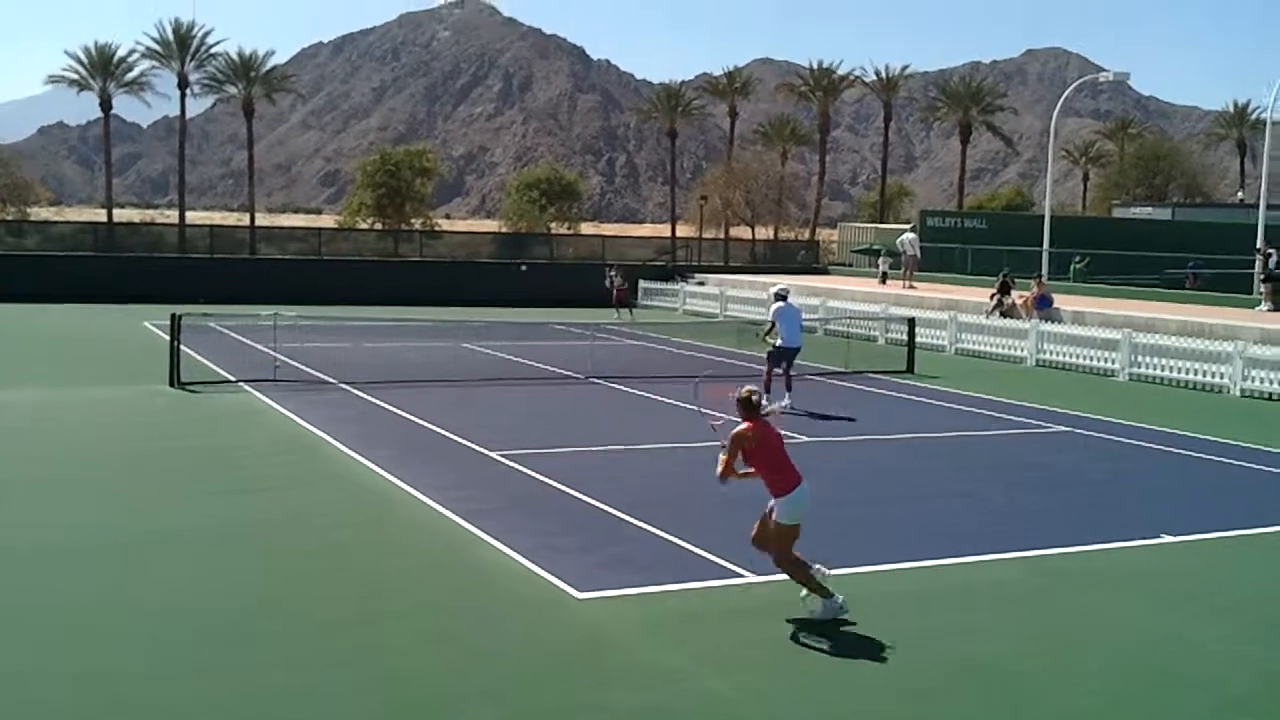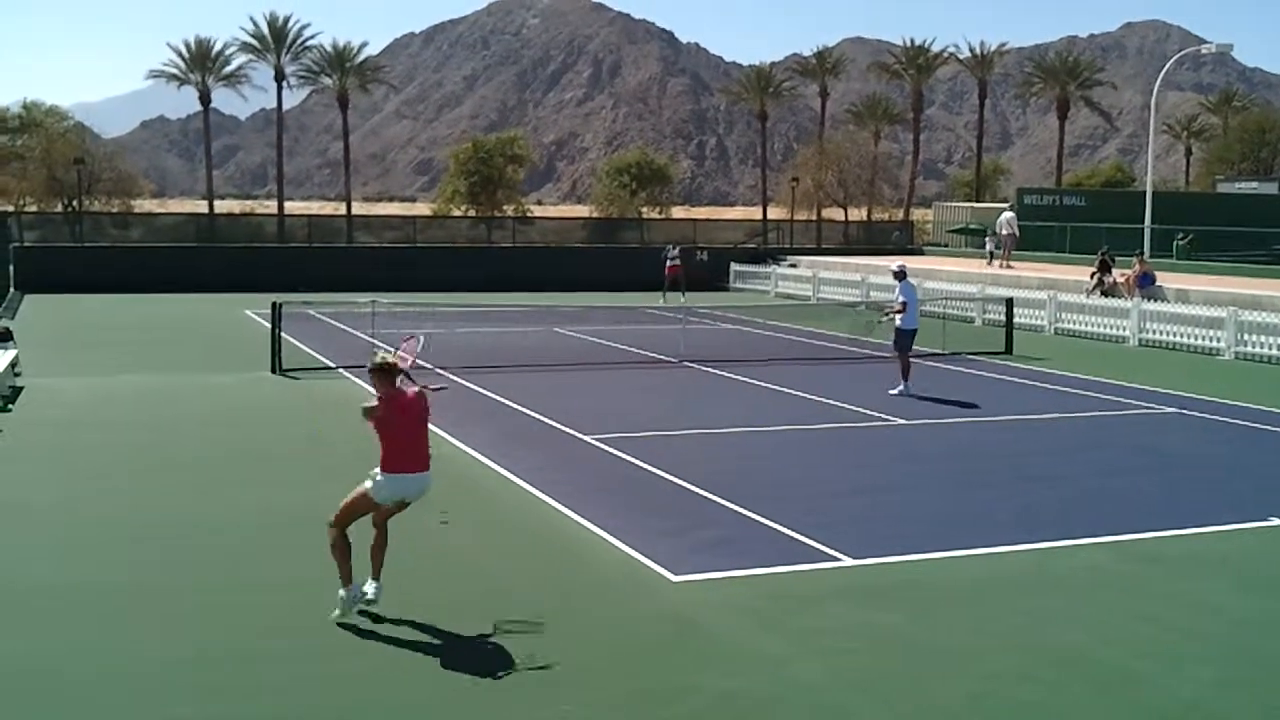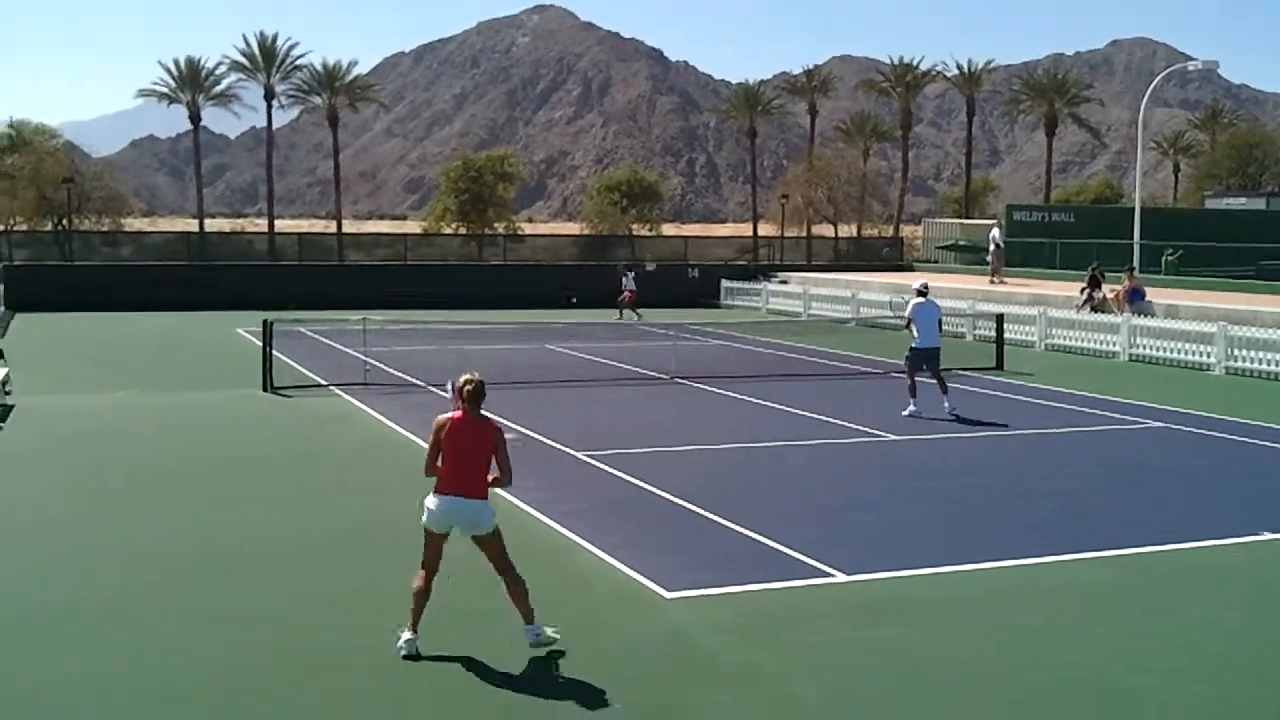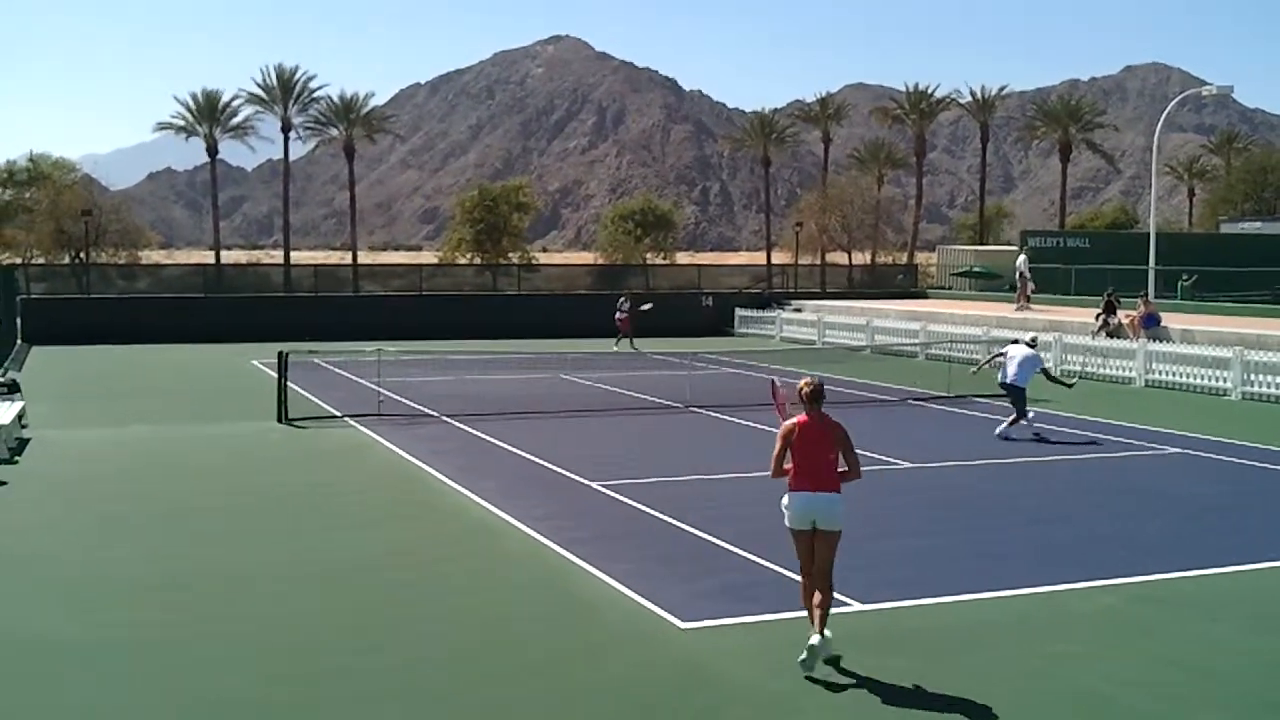
dt=1s
person 1, frame 1
left shoulder: (739, 434)
right shoulder: (769, 427)
left elbow: (724, 476)
left wrist: (723, 459)
right wrist: (739, 472)
left hip: (788, 500)
right hip: (797, 490)
left knee: (783, 560)
right knee: (759, 540)
left ankle: (831, 602)
right ankle: (811, 571)
person 1, frame 2
left shoulder: (375, 407)
right shoulder: (419, 396)
left hip: (392, 480)
right hip: (421, 478)
left knee: (337, 525)
right knee: (379, 521)
left ankle: (348, 590)
right ankle: (374, 585)
person 1, frame 3
left shoulder: (443, 423)
right shoulder: (494, 430)
left elbow: (430, 470)
right elbow: (506, 478)
left hip: (442, 504)
right hip: (477, 508)
left knee: (428, 570)
right knee: (506, 570)
left ankle: (410, 635)
right ankle: (531, 628)
person 1, frame 4
left shoulder: (789, 428)
right shoulder: (837, 428)
left elbow: (776, 472)
right elbow: (854, 472)
left hip: (798, 502)
right hip: (829, 502)
left knee: (808, 574)
right knee: (823, 577)
left ankle: (818, 636)
right ankle: (818, 637)
